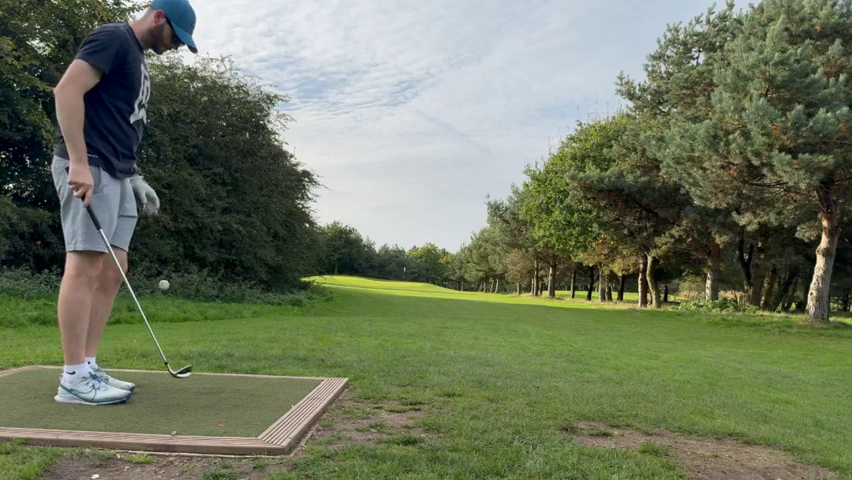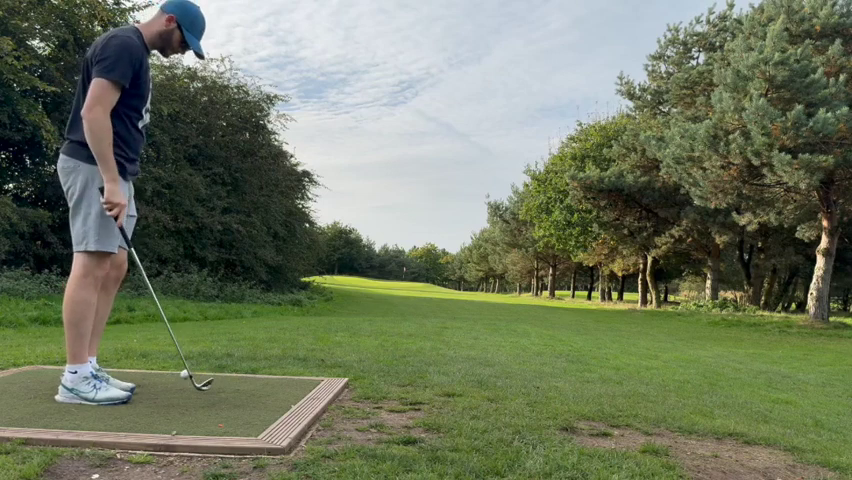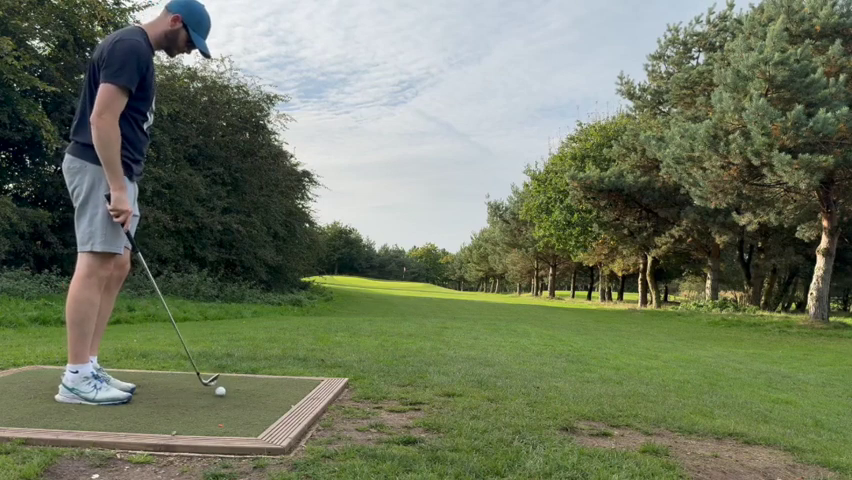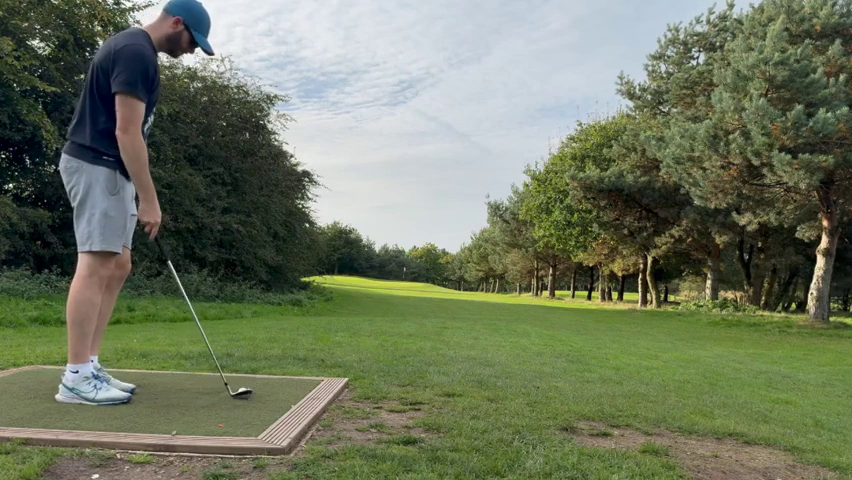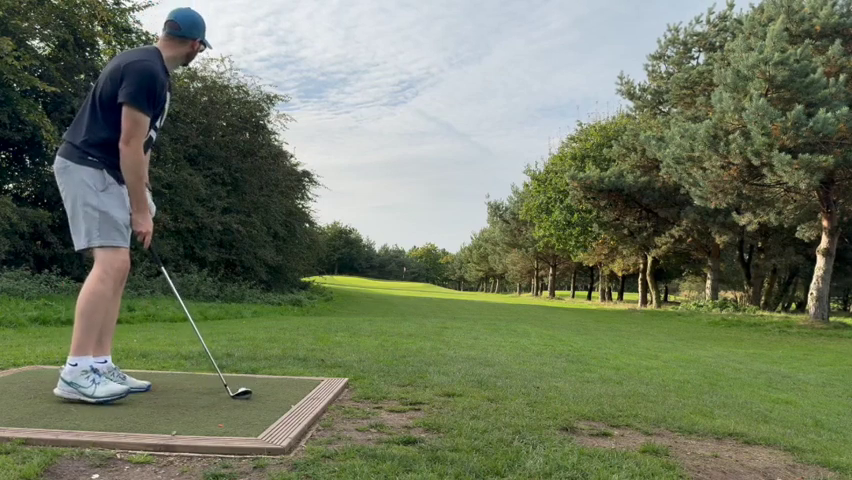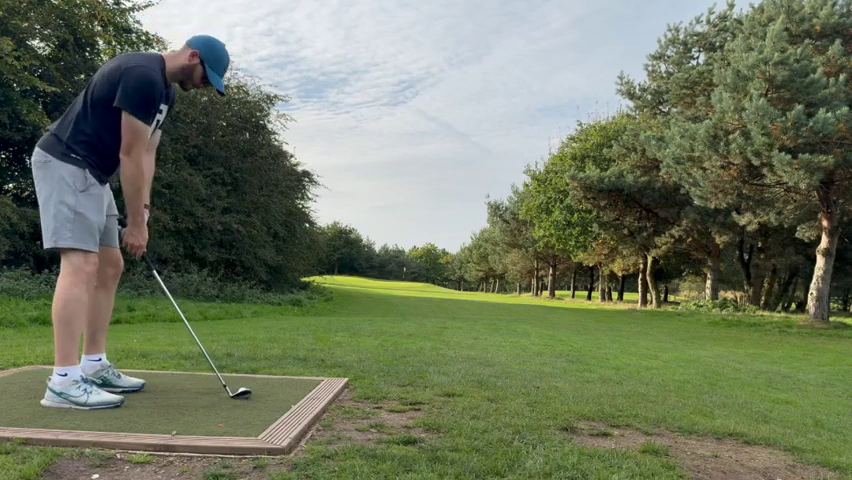
dt=0.7s
person 1, frame 1
left shoulder: (136, 55)
right shoulder: (112, 38)
right elbow: (66, 91)
left wrist: (137, 177)
right wrist: (80, 164)
left hip: (115, 174)
right hip: (89, 170)
left knee: (112, 269)
right knee: (84, 266)
left ankle: (87, 367)
right ankle: (73, 378)
person 1, frame 2
left shoulder: (135, 50)
right shoulder: (124, 45)
right elbow: (93, 112)
right wrist: (111, 182)
left hip: (114, 172)
right hip: (94, 168)
left knee: (113, 268)
right knee: (91, 266)
left ankle: (88, 367)
right ankle: (75, 378)
person 1, frame 3
left shoulder: (137, 49)
right shoulder: (130, 47)
right elbow: (102, 119)
right wrist: (119, 190)
left hip: (116, 172)
right hip: (100, 168)
left knee: (115, 268)
right knee: (94, 266)
left ankle: (88, 367)
right ankle: (75, 378)
person 1, frame 4
left shoulder: (134, 48)
right shoulder: (136, 53)
right elbow: (128, 133)
left wrist: (139, 193)
right wrist: (150, 200)
left hip: (109, 169)
right hip: (97, 167)
left knee: (117, 269)
right knee: (95, 267)
left ankle: (89, 366)
right ankle: (76, 377)
person 1, frame 5
left shoulder: (155, 71)
right shoulder: (145, 70)
left elbow: (142, 141)
right elbow: (129, 144)
left wrist: (144, 194)
right wrist: (140, 211)
left hip: (104, 173)
right hip: (86, 168)
left knee: (116, 268)
right knee: (110, 264)
left ankle: (100, 367)
right ankle: (75, 371)
person 1, frame 6
left shoulder: (164, 91)
right shoulder: (143, 76)
left elbow: (147, 155)
right elbow: (130, 156)
left wrist: (142, 214)
right wrist: (136, 223)
left hip: (89, 172)
right hip: (65, 164)
left knee: (110, 267)
right knee: (81, 266)
left ankle: (94, 365)
right ankle: (64, 381)
